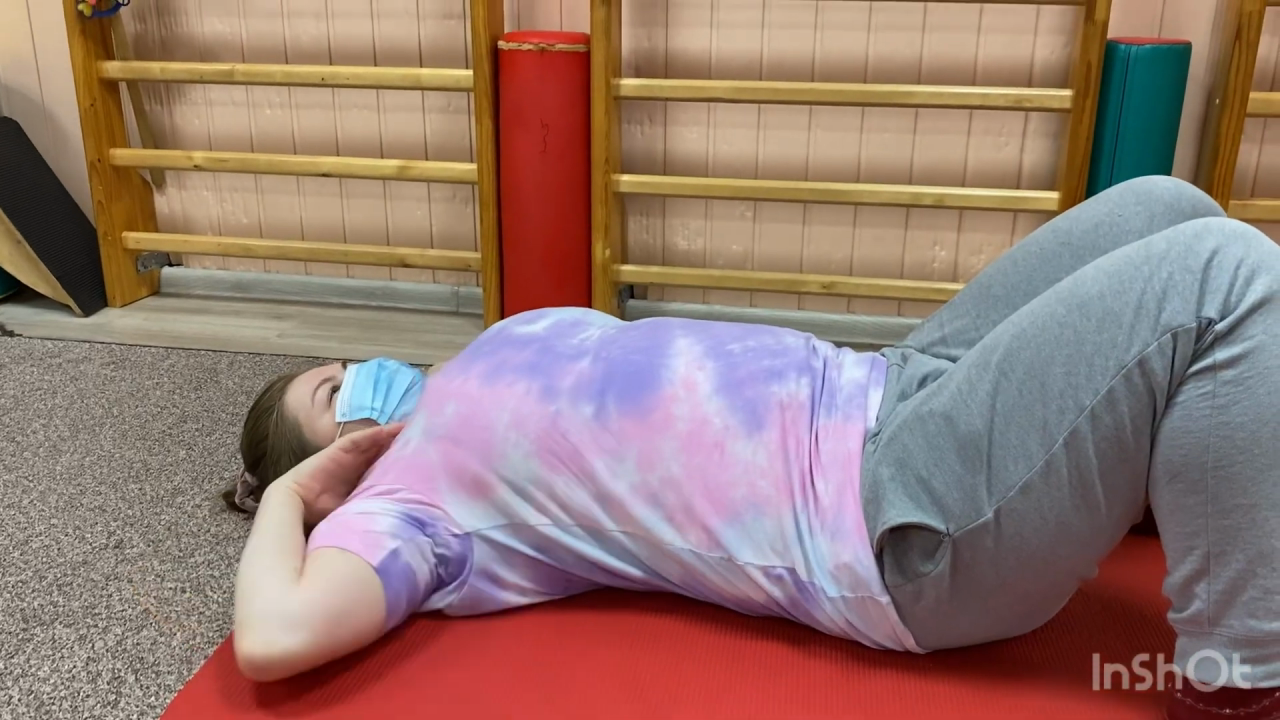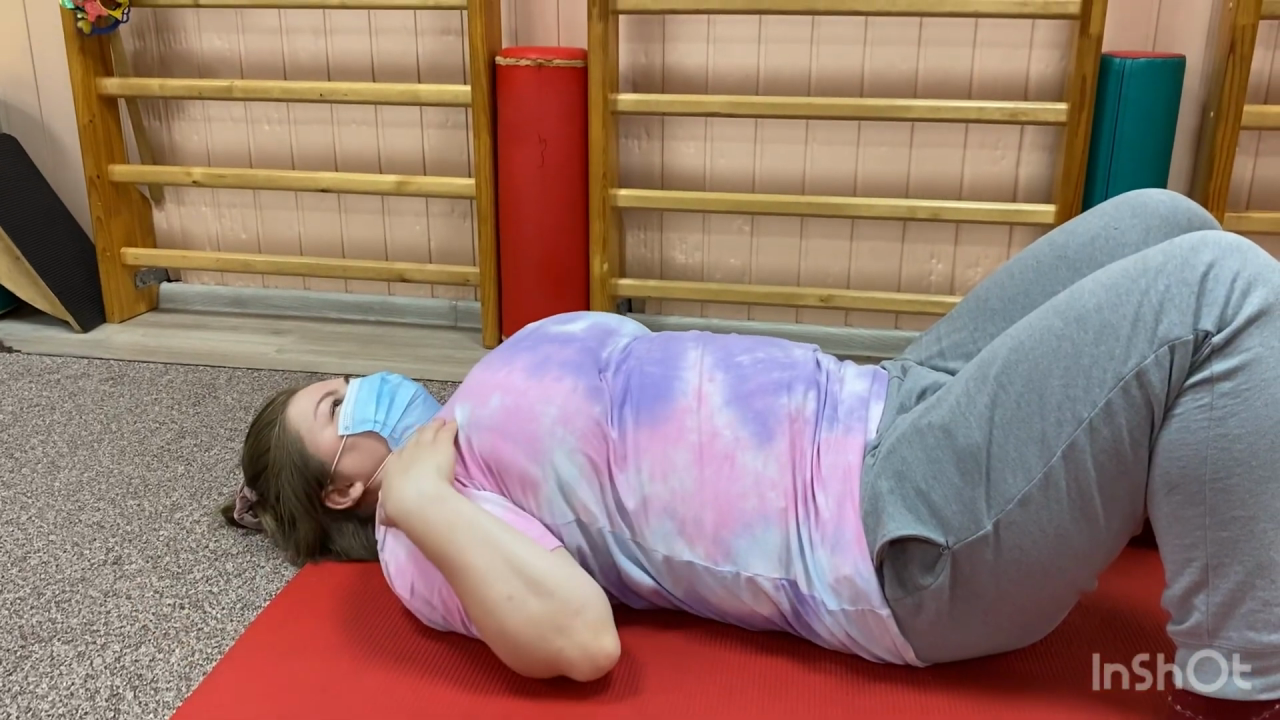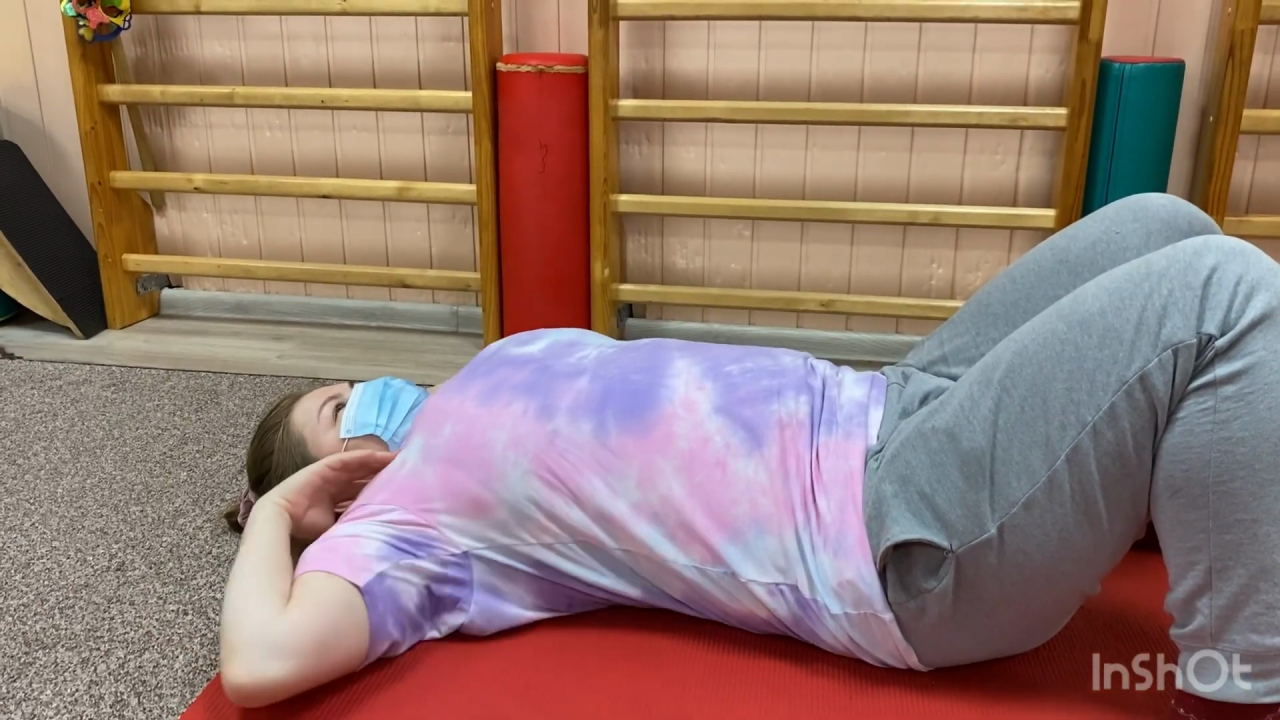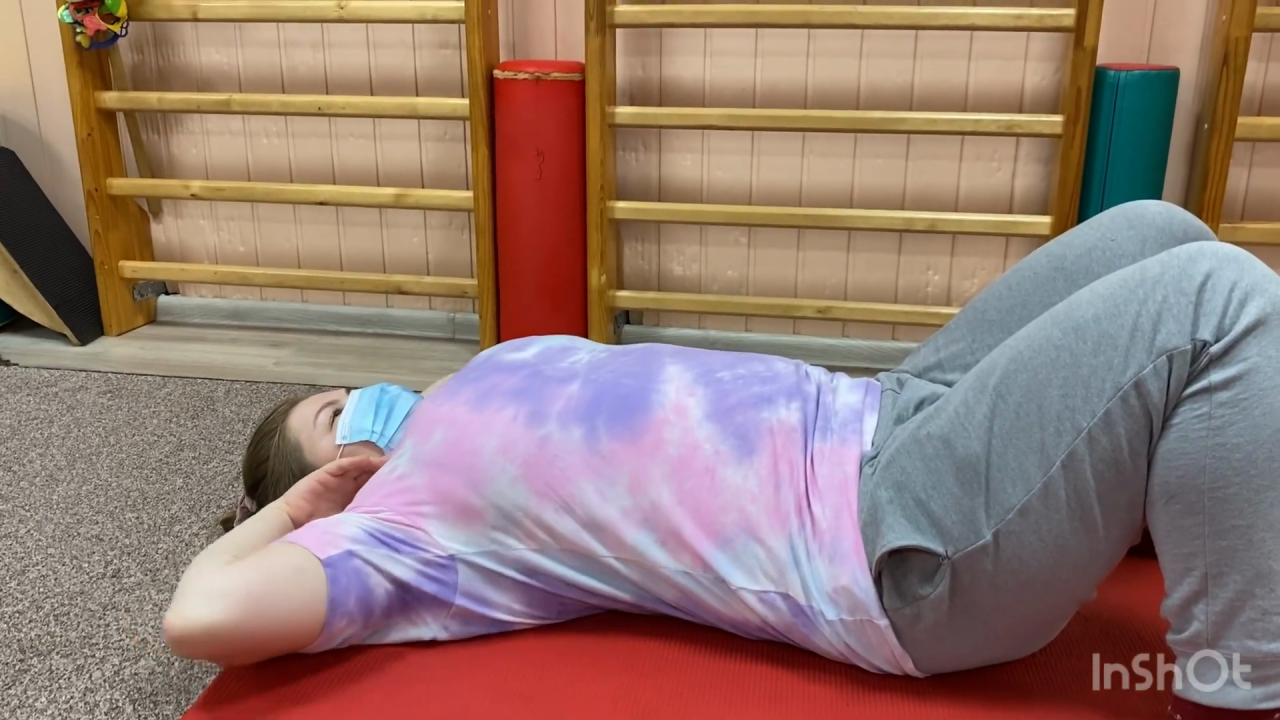
dt=1s
person 1, frame 1
left shoulder: (468, 407)
right shoulder: (410, 498)
right wrist: (283, 492)
left hip: (889, 398)
right hip: (907, 520)
left knee: (1166, 210)
person 1, frame 2
left shoulder: (484, 416)
right shoulder: (425, 529)
right wrist: (413, 498)
left hip: (888, 411)
right hip: (910, 533)
left knee: (1159, 224)
person 1, frame 3
left shoulder: (474, 412)
right shoulder: (407, 515)
right wrist: (271, 513)
left hip: (888, 417)
right hip: (913, 542)
left knee: (1160, 228)
person 1, frame 4
left shoulder: (465, 415)
right shoulder: (401, 520)
right elbow: (206, 618)
right wrist: (282, 512)
left hip: (881, 425)
right hip: (905, 545)
left knee: (1156, 237)
